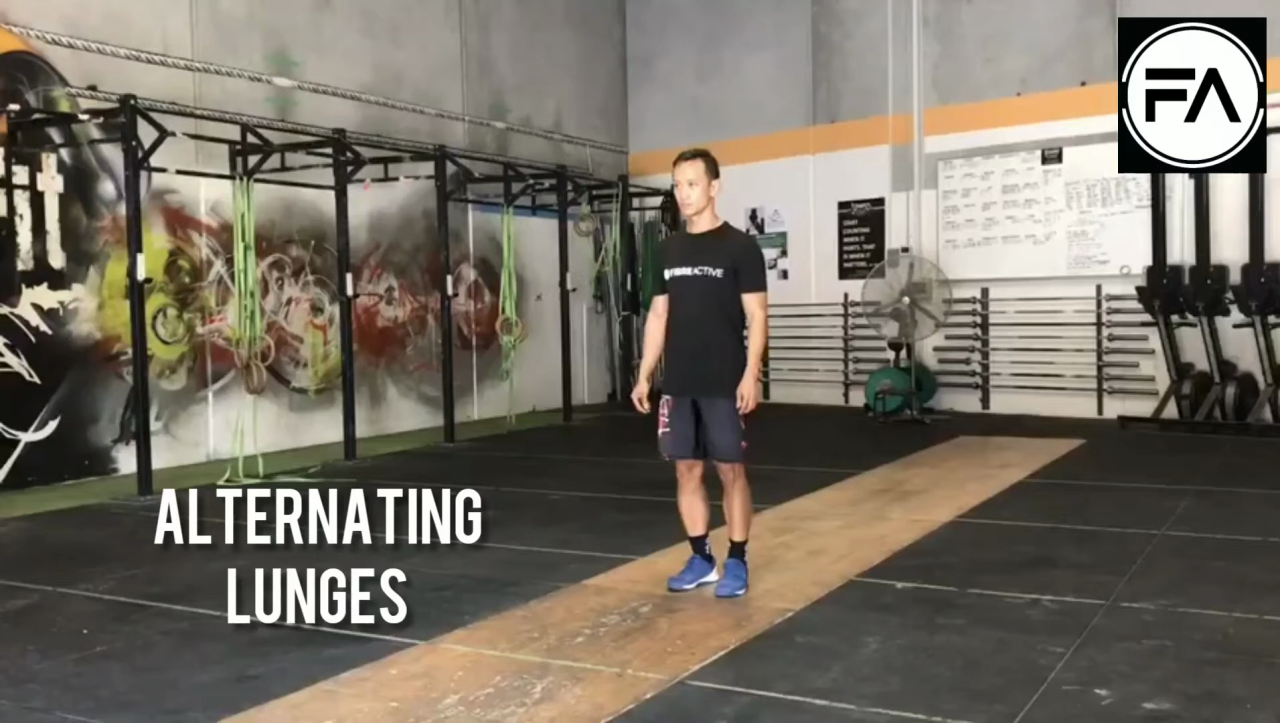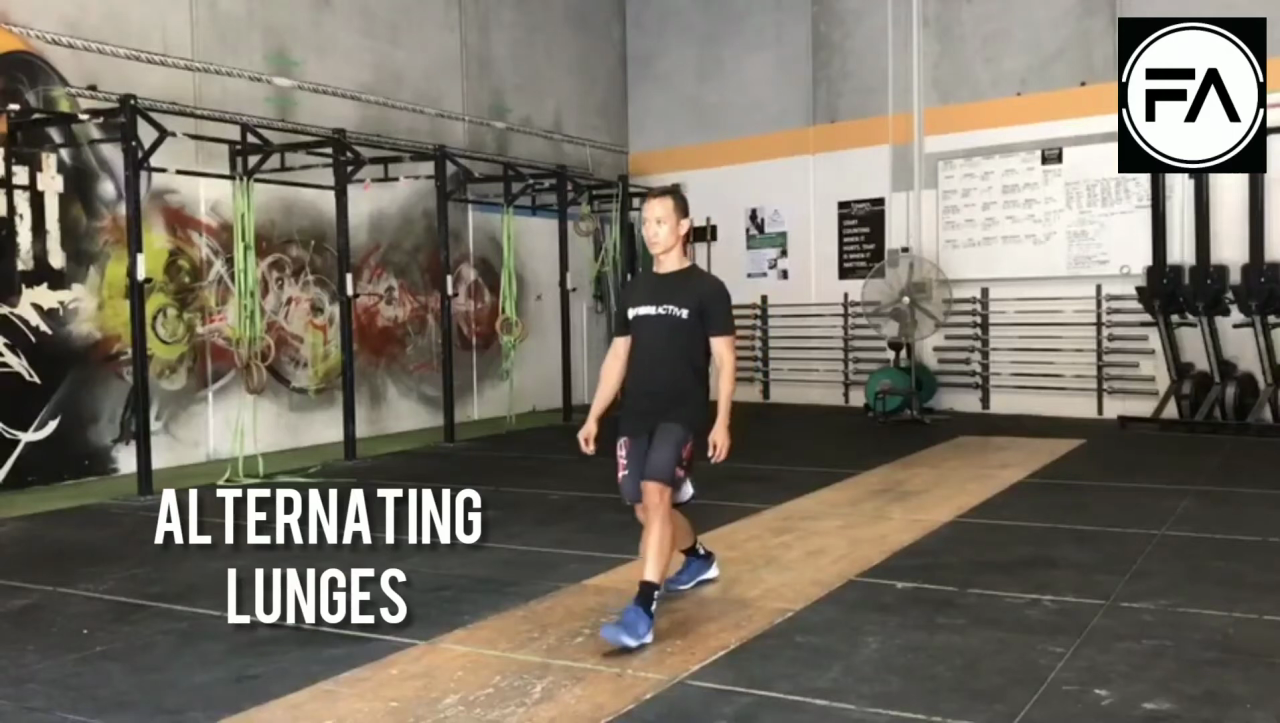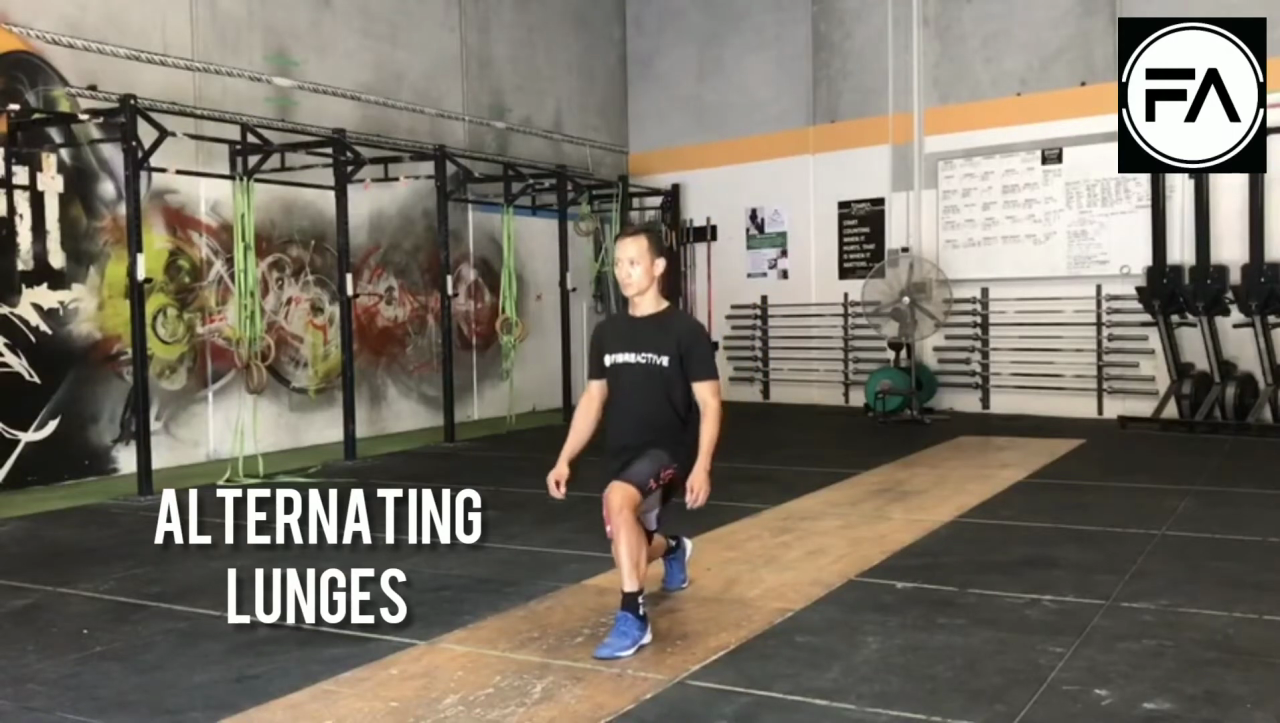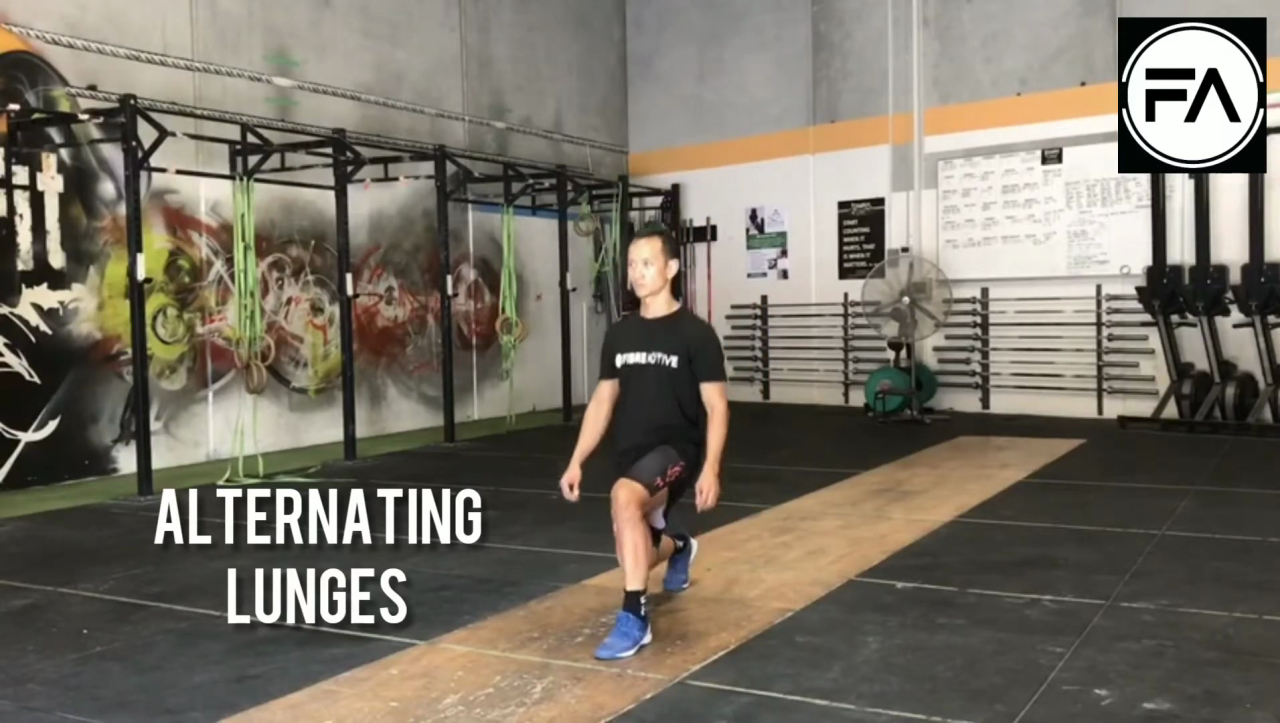
dt=0.7s
person 1, frame 1
left shoulder: (739, 246)
right shoulder: (670, 249)
left elbow: (756, 314)
right elbow: (658, 315)
left wrist: (751, 374)
right wrist: (644, 374)
left hip: (722, 381)
right hip: (678, 382)
left knee: (730, 470)
right knee: (686, 470)
left ankle: (736, 562)
right ankle: (700, 559)
person 1, frame 2
left shoulder: (706, 288)
right shoulder: (634, 290)
left elbow: (725, 359)
right elbow: (618, 356)
left wrist: (722, 421)
right wrist: (594, 415)
left hip: (681, 414)
right hip: (636, 415)
left knee: (654, 494)
right knee: (651, 509)
left ankle: (642, 611)
right ankle: (700, 561)
person 1, frame 3
left shoulder: (686, 332)
right shoulder: (607, 332)
left elbow: (709, 403)
right elbow: (593, 398)
left wrist: (702, 467)
right wrist: (564, 459)
left hip: (668, 451)
right hip: (623, 456)
left knee: (617, 500)
right knee: (630, 549)
left ankle: (632, 618)
right ankle: (673, 548)
person 1, frame 4
left shoulder: (694, 332)
right shoulder: (620, 332)
left elbow: (716, 406)
right elbow: (603, 398)
left wrist: (711, 470)
right wrist: (578, 459)
left hip: (673, 447)
right hip: (629, 453)
left knee: (627, 502)
right knee: (639, 550)
left ankle: (633, 618)
right ankle: (679, 547)
